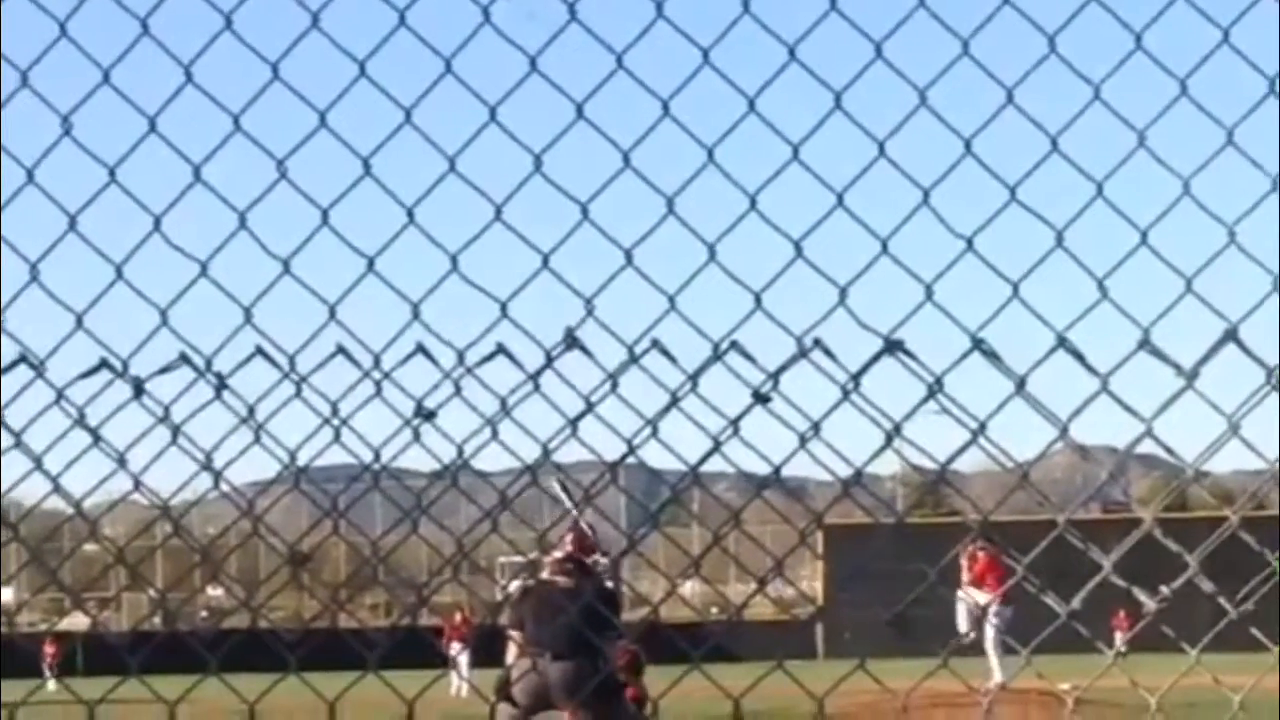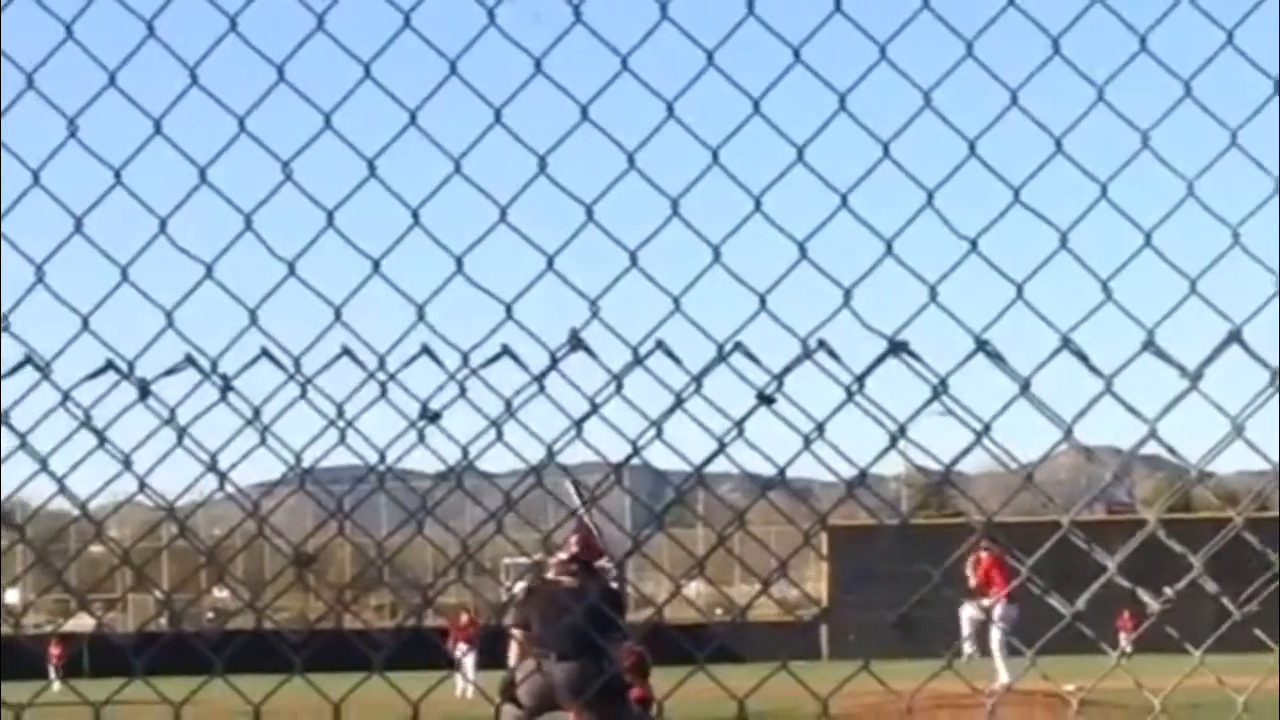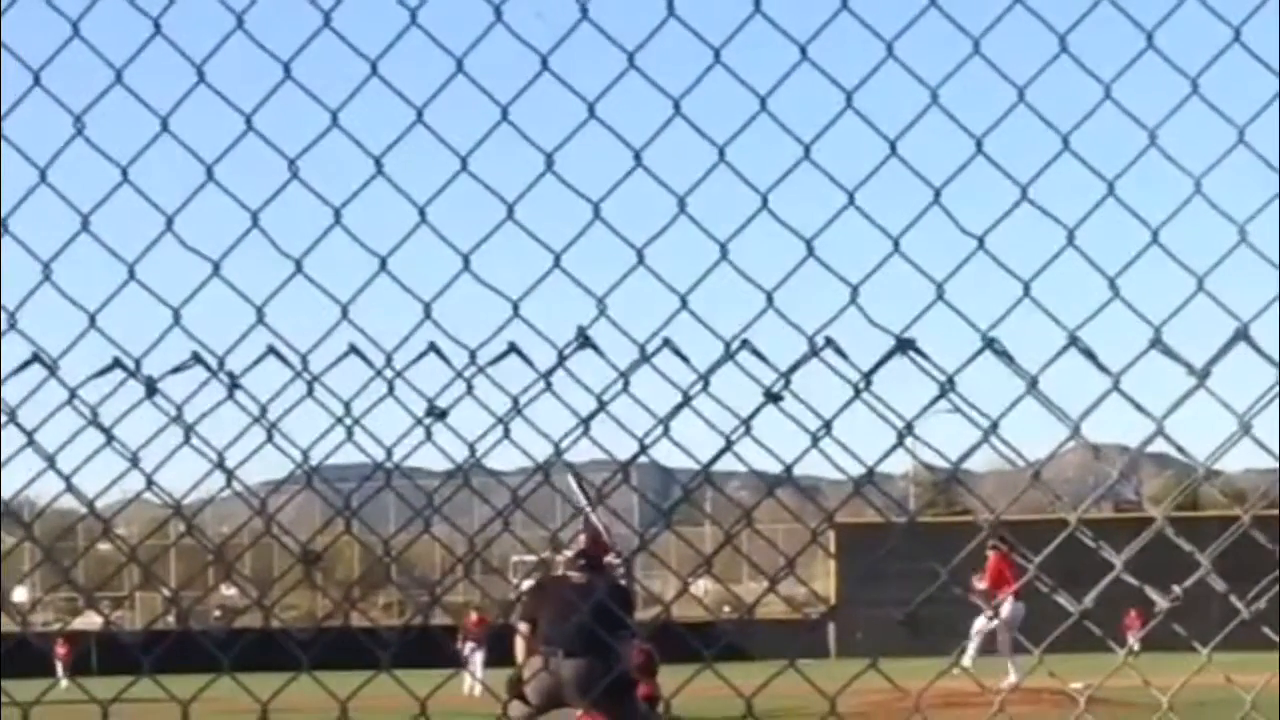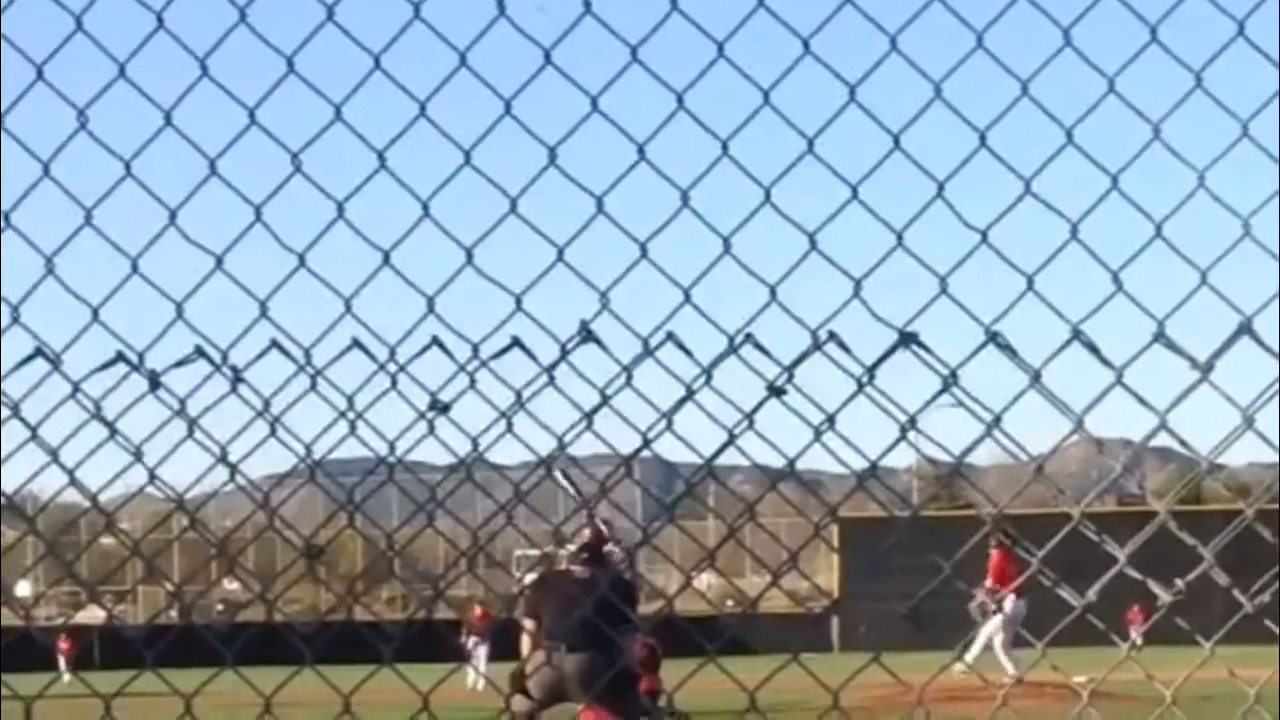
dt=0.1s
person 1, frame 1
left shoulder: (528, 593)
right shoulder: (600, 594)
left elbow: (515, 645)
right elbow: (609, 649)
left hip: (531, 674)
right hip: (577, 673)
person 1, frame 2
left shoulder: (533, 592)
right shoulder: (606, 594)
left elbow: (518, 643)
right elbow: (615, 650)
left hip: (535, 674)
right hip: (582, 674)
person 1, frame 3
left shoulder: (542, 588)
right shoulder: (613, 590)
left elbow: (523, 635)
right elbow: (624, 648)
left hip: (543, 671)
right hip: (590, 672)
person 1, frame 4
left shoulder: (544, 582)
right shoulder: (617, 583)
left elbow: (529, 632)
right elbow: (627, 640)
left hip: (546, 666)
right hip: (593, 666)
